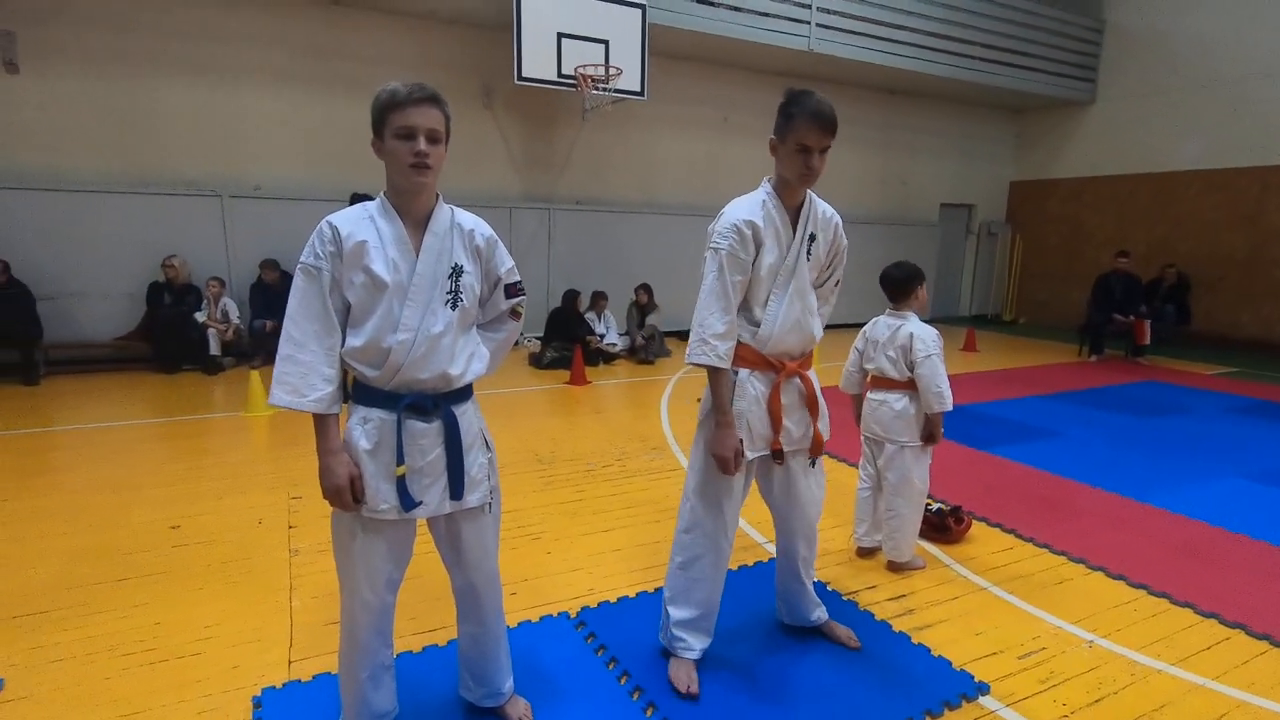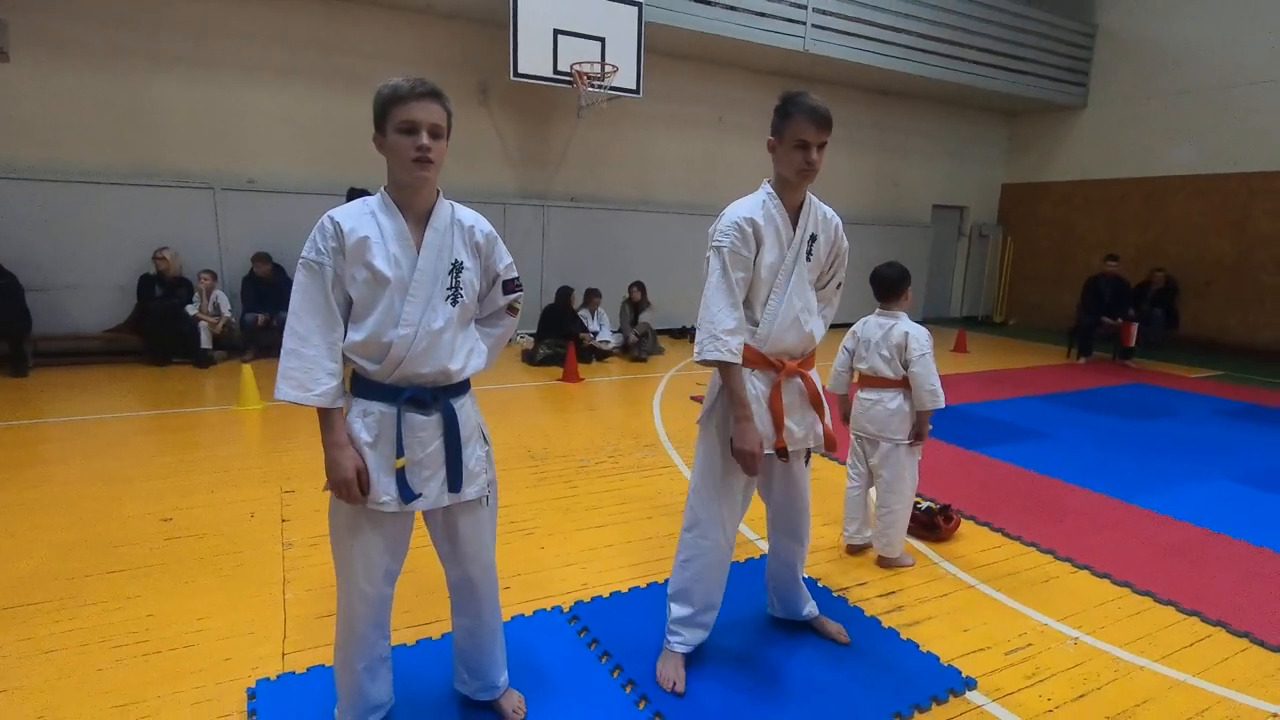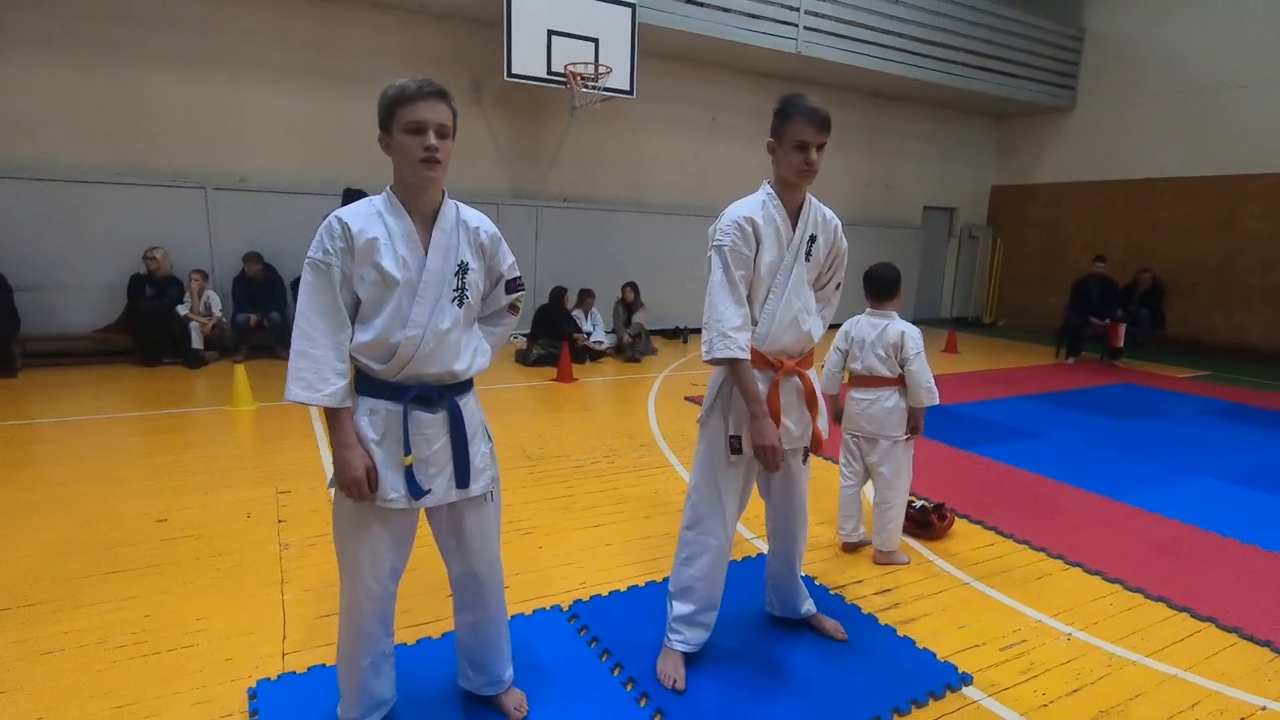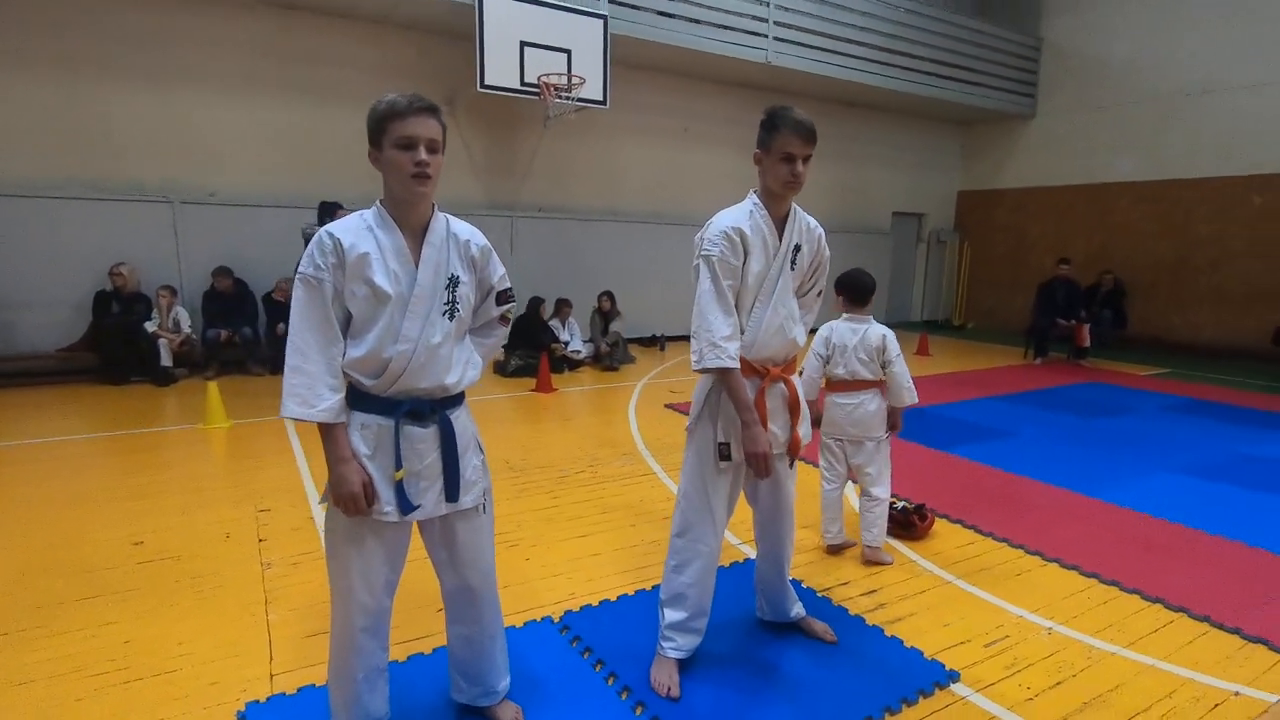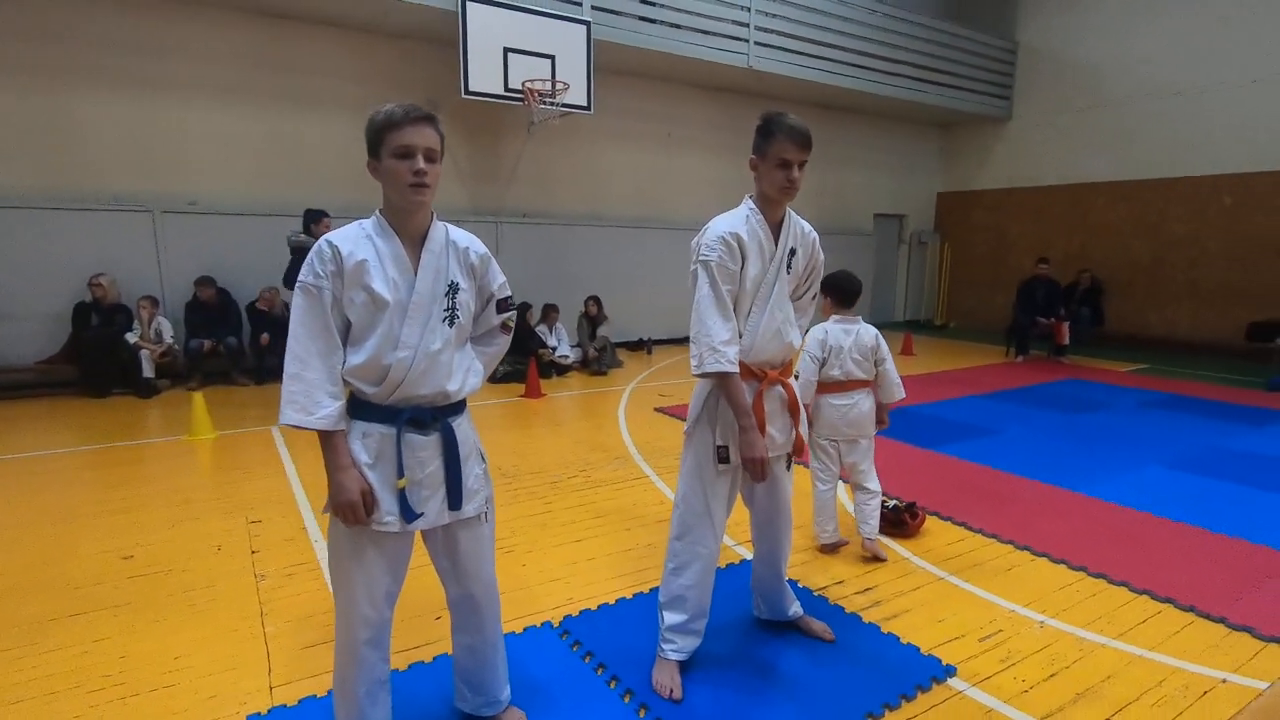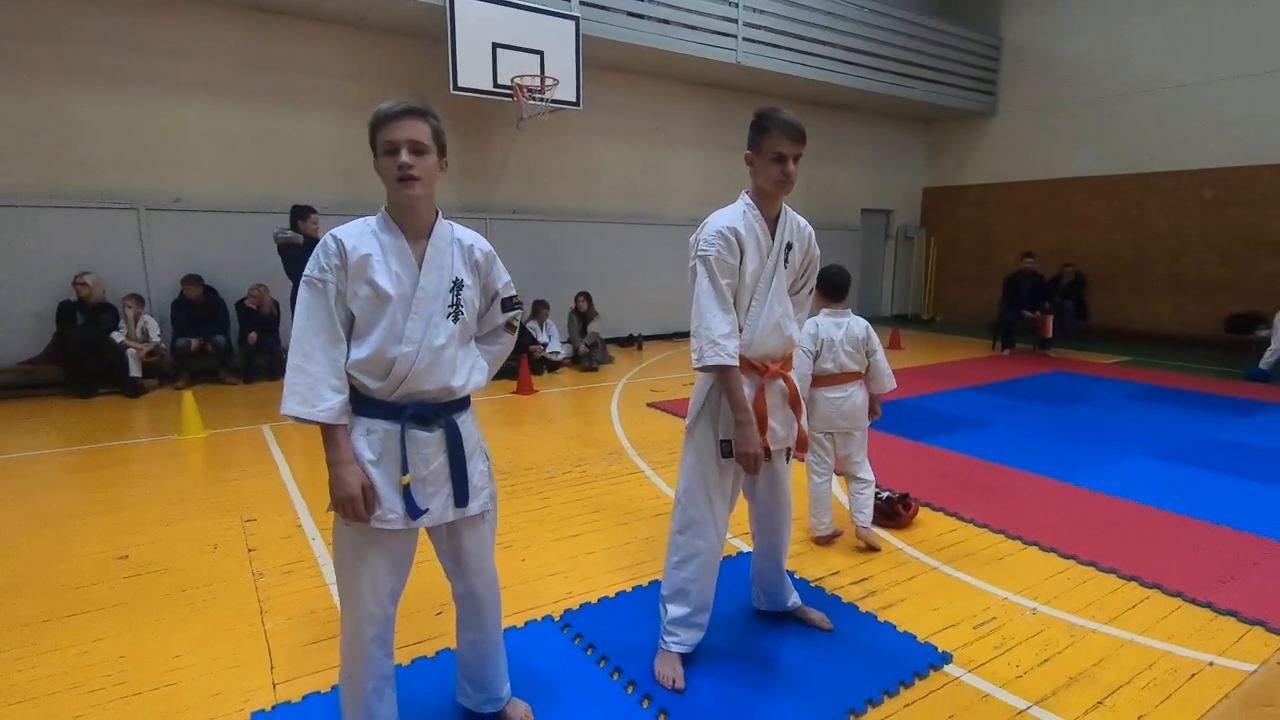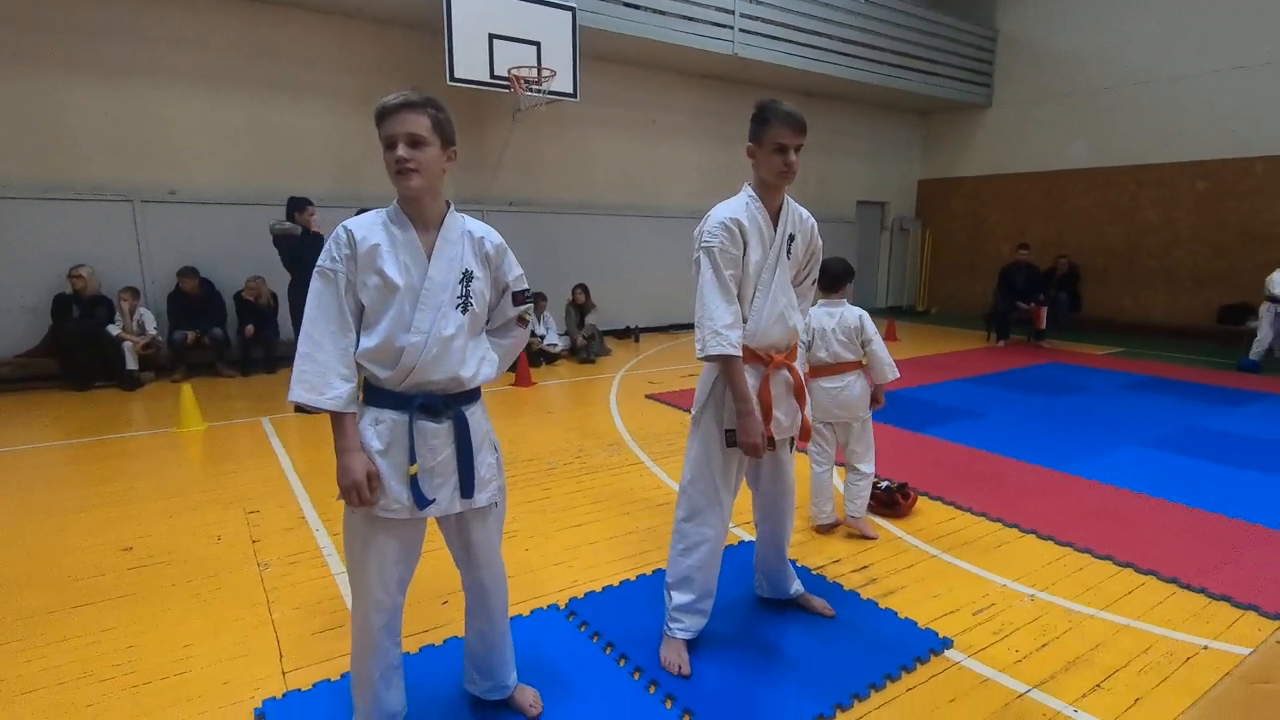
dt=0.2s
person 1, frame 1
left shoulder: (475, 236)
right shoulder: (341, 235)
left elbow: (504, 317)
right elbow: (315, 348)
left wrist: (460, 368)
right wrist: (329, 449)
left hip: (455, 429)
right hip: (376, 433)
left knee: (478, 575)
right knee: (368, 590)
person 1, frame 2
left shoulder: (474, 232)
right shoulder: (342, 229)
left elbow: (501, 313)
right elbow: (317, 342)
left wrist: (458, 363)
right wrist: (335, 442)
left hip: (453, 423)
right hip: (375, 426)
left knee: (474, 568)
right knee: (365, 583)
person 1, frame 3
left shoulder: (478, 232)
right shoulder: (348, 229)
left elbow: (501, 312)
right elbow: (324, 343)
left wrist: (461, 361)
right wrist: (345, 441)
left hip: (456, 421)
right hip: (380, 423)
left knee: (478, 565)
right knee: (368, 581)
person 1, frame 4
left shoulder: (469, 245)
right shoulder: (338, 244)
left elbow: (491, 324)
right elbow: (316, 360)
left wrist: (450, 373)
right wrist: (340, 457)
left hip: (448, 435)
right hip: (371, 438)
left knee: (472, 577)
right knee: (361, 598)
person 1, frame 5
left shoulder: (468, 252)
right shoulder: (338, 253)
left elbow: (493, 333)
right elbow: (316, 368)
left wrist: (453, 382)
right wrist: (339, 466)
left hip: (450, 443)
right hip: (372, 447)
left knee: (475, 587)
right knee: (364, 608)
person 1, frame 6
left shoulder: (472, 251)
right shoulder: (343, 249)
left elbow: (498, 332)
right elbow: (319, 362)
left wrist: (457, 380)
right wrist: (340, 460)
left hip: (454, 440)
right hip: (377, 445)
left knee: (477, 584)
right knee: (369, 604)
person 1, frame 7
left shoulder: (484, 243)
right shoulder: (355, 240)
left elbow: (511, 328)
right elbow: (330, 350)
left wrist: (466, 372)
right wrist: (348, 448)
left hip: (463, 430)
right hip: (386, 435)
left knee: (485, 572)
right knee: (377, 591)
person 2, frame 1
left shoulder: (829, 224)
right shoulder: (739, 222)
right elbow: (714, 328)
left wrist: (796, 359)
right wrist: (723, 422)
left hip: (797, 385)
right hip: (743, 385)
left knee: (801, 511)
right knee: (709, 518)
left ankle: (802, 610)
right ankle: (684, 641)
person 2, frame 2
left shoulder: (829, 226)
right shoulder: (741, 222)
right elbow: (720, 327)
left wrist: (799, 365)
right wrist: (742, 418)
left hip: (799, 385)
right hip: (746, 384)
left knee: (794, 511)
right knee: (713, 516)
left ankle: (792, 604)
right ankle: (680, 637)
person 2, frame 3
left shoulder: (828, 227)
right shoulder: (741, 222)
right elbow: (726, 328)
left wrist: (797, 368)
right wrist: (758, 414)
left hip: (798, 384)
right hip: (745, 384)
left knee: (791, 508)
right knee: (712, 514)
left ankle: (790, 602)
right ankle: (681, 636)
person 2, frame 4
left shoulder: (811, 235)
right shoulder: (726, 232)
right elbow: (716, 338)
left wrist: (783, 375)
right wrist: (749, 422)
left hip: (781, 389)
right hip: (731, 392)
left knee: (778, 511)
right knee: (700, 521)
left ankle: (780, 605)
right ankle: (674, 642)
person 2, frame 5
left shoulder: (806, 239)
right shoulder: (723, 237)
right elbow: (715, 343)
left wrist: (778, 384)
right wrist: (746, 426)
left hip: (777, 391)
right hip: (727, 395)
left knee: (775, 512)
right knee: (699, 522)
left ankle: (777, 605)
right ankle: (674, 644)
person 2, frame 6
left shoulder: (802, 234)
right shoulder: (721, 232)
right elbow: (714, 337)
left wrist: (776, 379)
right wrist: (742, 418)
left hip: (777, 386)
right hip: (728, 389)
left knee: (775, 505)
right knee: (701, 516)
left ankle: (776, 596)
right ankle: (676, 636)
person 2, frame 7
left shoulder: (804, 226)
right shoulder: (725, 224)
right elbow: (718, 327)
left wrist: (783, 371)
right wrist: (745, 406)
left hip: (781, 376)
right hip: (734, 379)
left knee: (778, 494)
right knee: (705, 504)
left ankle: (778, 583)
right ankle: (680, 623)
person 3, frame 1
left shoulder: (872, 327)
right shoulder: (923, 334)
left elbow: (853, 374)
right elbow: (933, 386)
left wrist: (858, 408)
right wrist: (935, 425)
left hip: (874, 411)
right hip: (905, 418)
left knee: (869, 480)
right knee: (905, 488)
left ankle: (866, 541)
right ankle: (899, 555)
person 3, frame 2
left shoulder: (860, 327)
right shoulder: (914, 334)
left elbow: (840, 373)
right elbow: (925, 385)
left wrist: (844, 407)
right wrist: (923, 424)
left hip: (863, 410)
right hip: (896, 416)
left knee: (858, 478)
right knee: (896, 486)
left ankle: (855, 538)
right ankle: (889, 551)
person 3, frame 3
left shoulder: (851, 326)
right shoulder: (906, 332)
left elbow: (831, 372)
right elbow: (920, 382)
left wrist: (835, 406)
right wrist: (917, 418)
left hip: (856, 408)
right hip: (890, 413)
left knee: (851, 477)
right knee: (892, 483)
left ankle: (850, 536)
right ankle: (885, 548)
person 3, frame 4
left shoulder: (827, 331)
right shoulder: (883, 335)
left elbow: (810, 376)
right elbow: (899, 382)
left wrist: (813, 411)
right wrist: (896, 416)
left hip: (835, 411)
right hip: (870, 413)
left knee: (832, 479)
right knee: (875, 482)
left ankle: (834, 539)
right ankle: (872, 546)
person 3, frame 5
left shoulder: (819, 334)
right shoulder: (872, 335)
left elbow: (805, 379)
right elbow: (888, 379)
left wrist: (803, 413)
right wrist: (883, 412)
left hip: (827, 412)
right hip: (860, 412)
left knee: (824, 479)
right knee: (865, 478)
left ankle: (828, 538)
right ankle: (870, 537)
person 3, frame 6
left shoulder: (812, 327)
right shoulder: (862, 326)
left elbow: (800, 373)
right elbow: (879, 369)
right wrist: (875, 402)
left hip: (821, 405)
right hip: (854, 403)
left knee: (820, 471)
right knee: (859, 467)
left ankle: (822, 529)
right ankle: (863, 525)
person 3, frame 7
left shoulder: (807, 318)
right shoulder: (859, 316)
right elbow: (879, 358)
right wrist: (878, 390)
left hip: (821, 394)
right hip: (854, 392)
left knee: (821, 460)
right knee: (861, 458)
left ankle: (823, 518)
right ankle: (855, 515)
